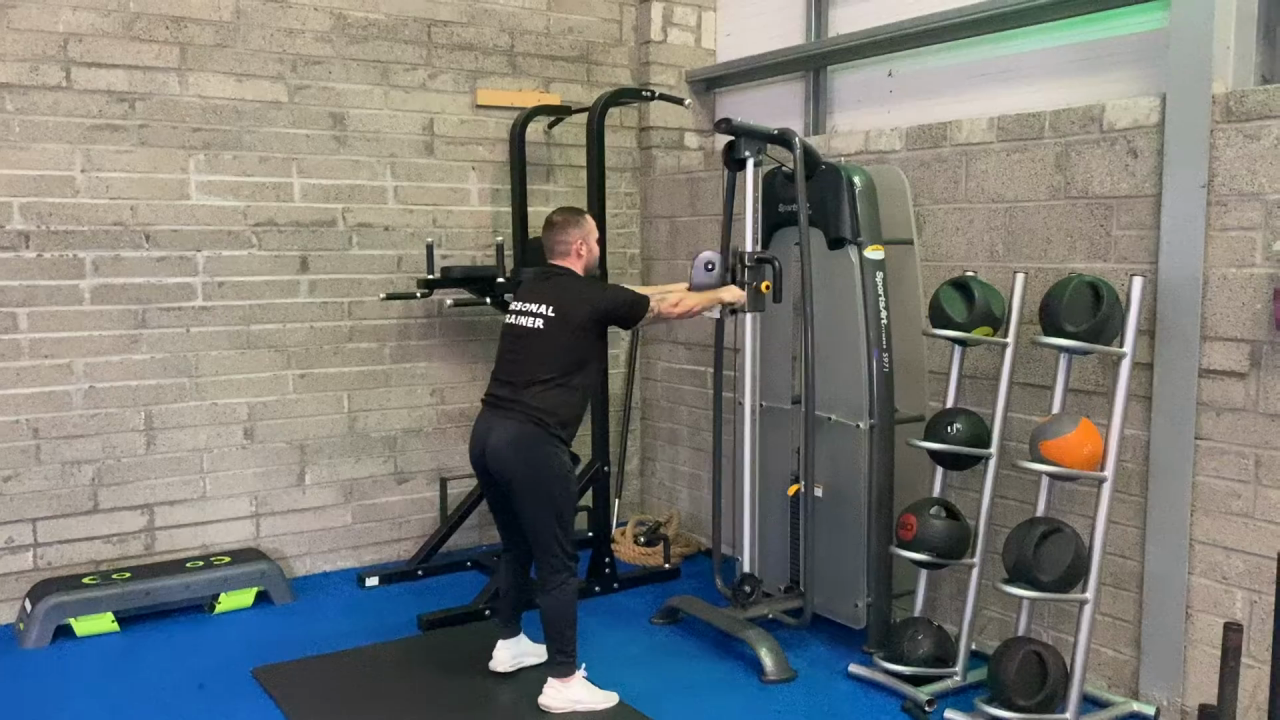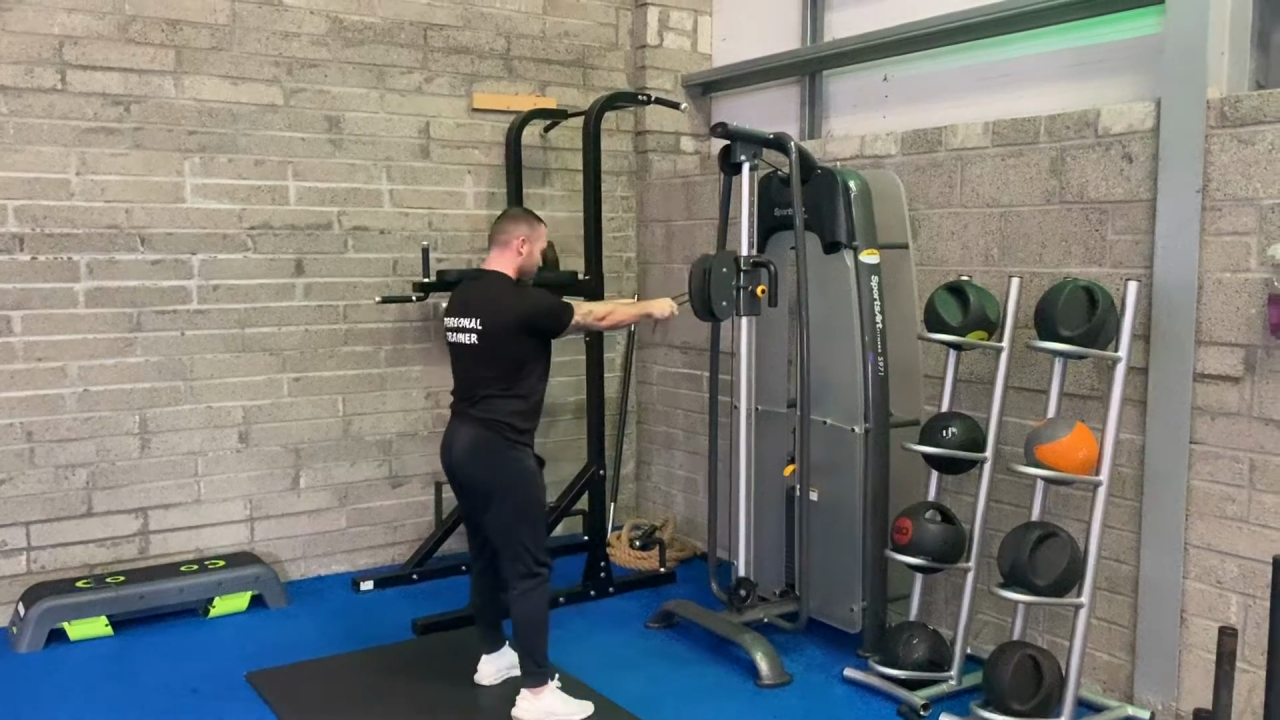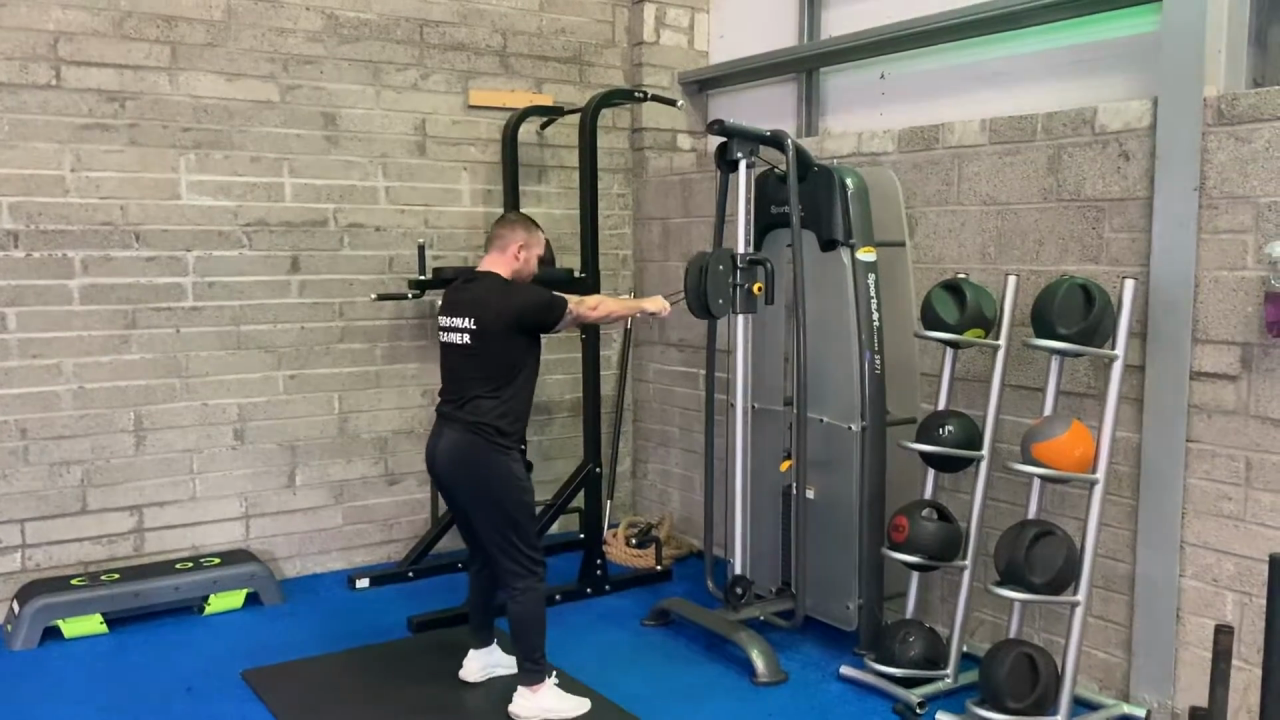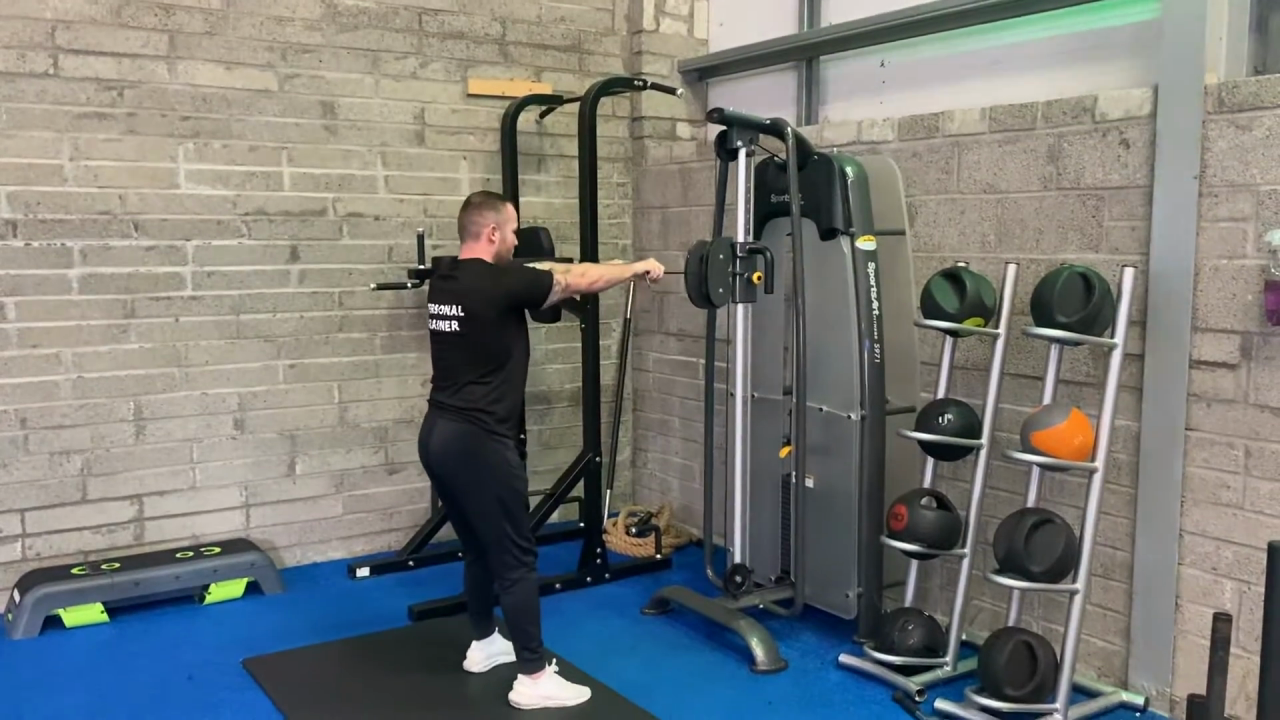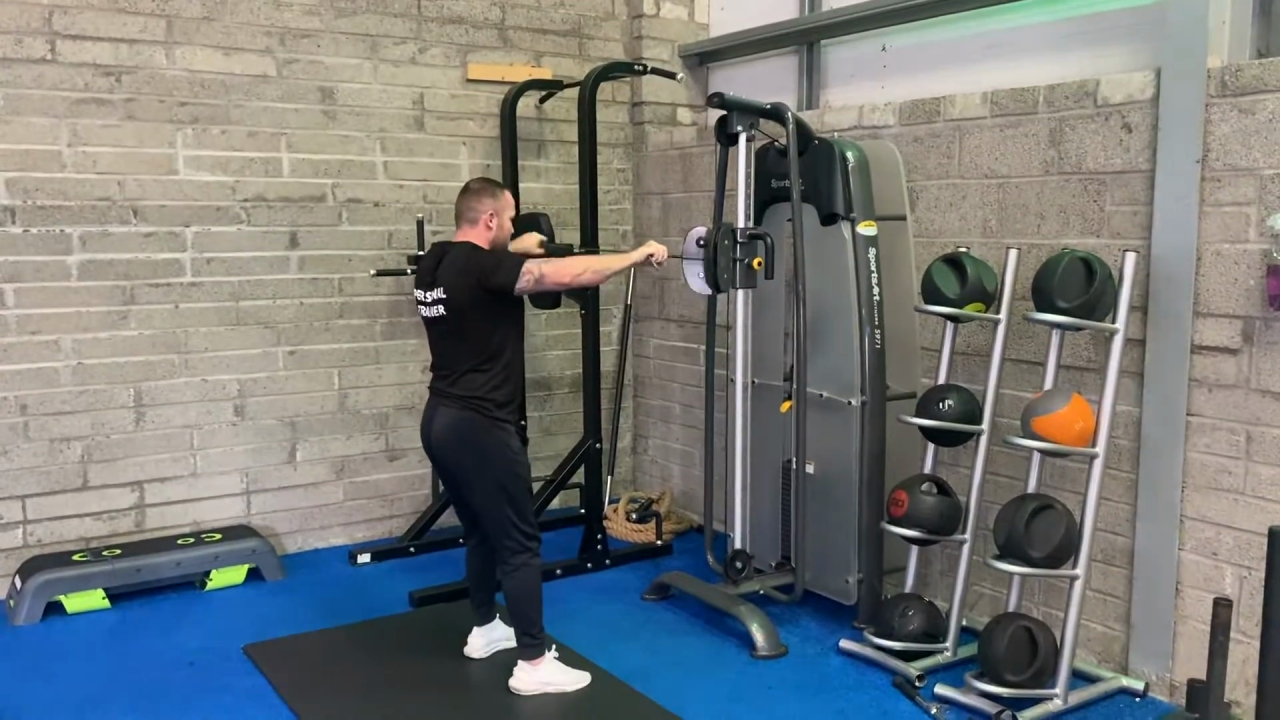
dt=0.7s
person 1, frame 1
left shoulder: (530, 288)
right shoulder: (590, 299)
right elbow: (670, 308)
left wrist: (686, 285)
right wrist: (721, 295)
left hip: (487, 433)
right hip: (532, 444)
left knee: (517, 546)
right knee: (556, 563)
left ankle: (509, 643)
right ankle: (563, 682)
person 1, frame 2
left shoulder: (463, 297)
right shoulder: (521, 302)
right elbow: (595, 319)
left wrist: (628, 304)
right wrist: (650, 309)
left hip: (459, 442)
right hip: (499, 450)
left knee: (487, 556)
right knee: (528, 569)
left ankle: (494, 657)
person 1, frame 3
left shoulder: (458, 296)
right shoulder: (514, 302)
right elbow: (588, 311)
right wrist: (643, 305)
left hip: (446, 445)
right hip: (484, 453)
left knee: (487, 555)
right knee: (524, 570)
left ankle: (481, 654)
person 1, frame 4
left shoulder: (445, 282)
right shoulder: (498, 283)
left elbow: (548, 275)
right elbow: (578, 282)
left wrist: (596, 267)
right wrist: (637, 268)
left hip: (439, 434)
right hip: (478, 442)
left knee: (480, 548)
right knee: (515, 558)
left ankle: (484, 644)
right ankle: (533, 679)
person 1, frame 5
left shoulder: (435, 263)
right shoulder: (481, 268)
right elbow: (563, 274)
left wrist: (519, 246)
right wrist: (636, 256)
left hip: (441, 420)
right hip: (480, 427)
left knee: (481, 532)
right knee: (519, 543)
left ankle: (484, 629)
right ankle: (533, 664)
